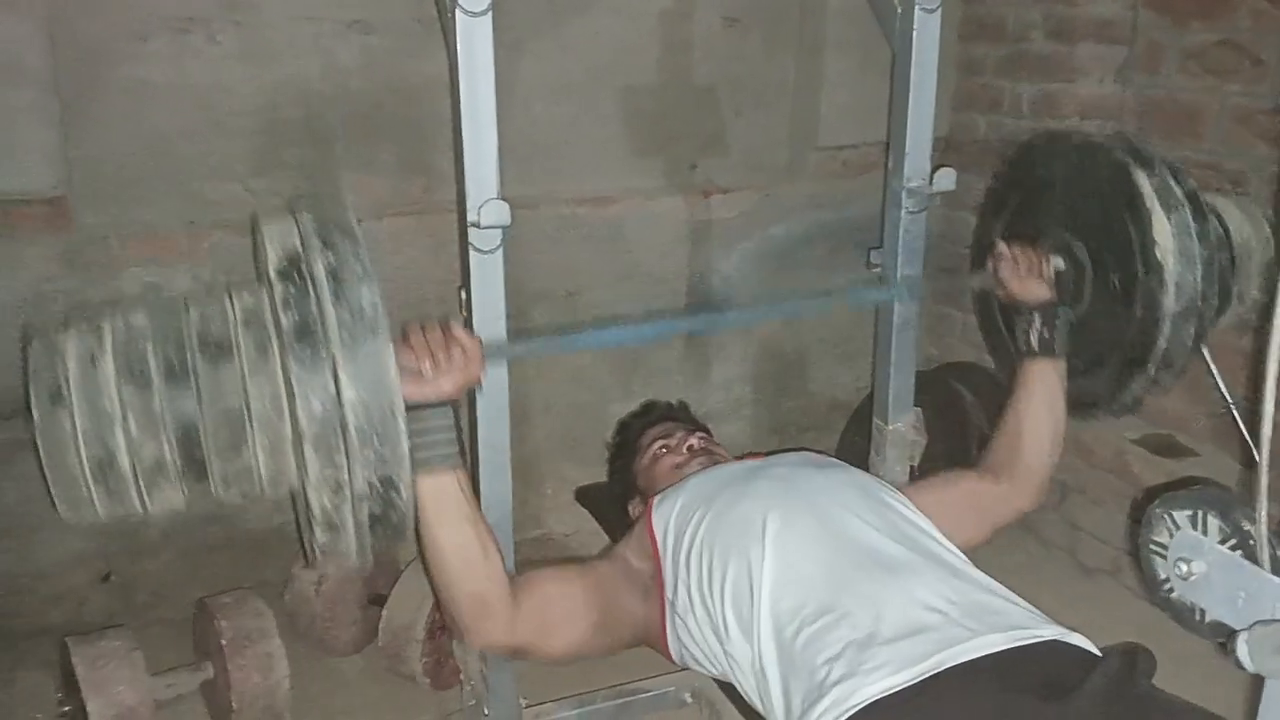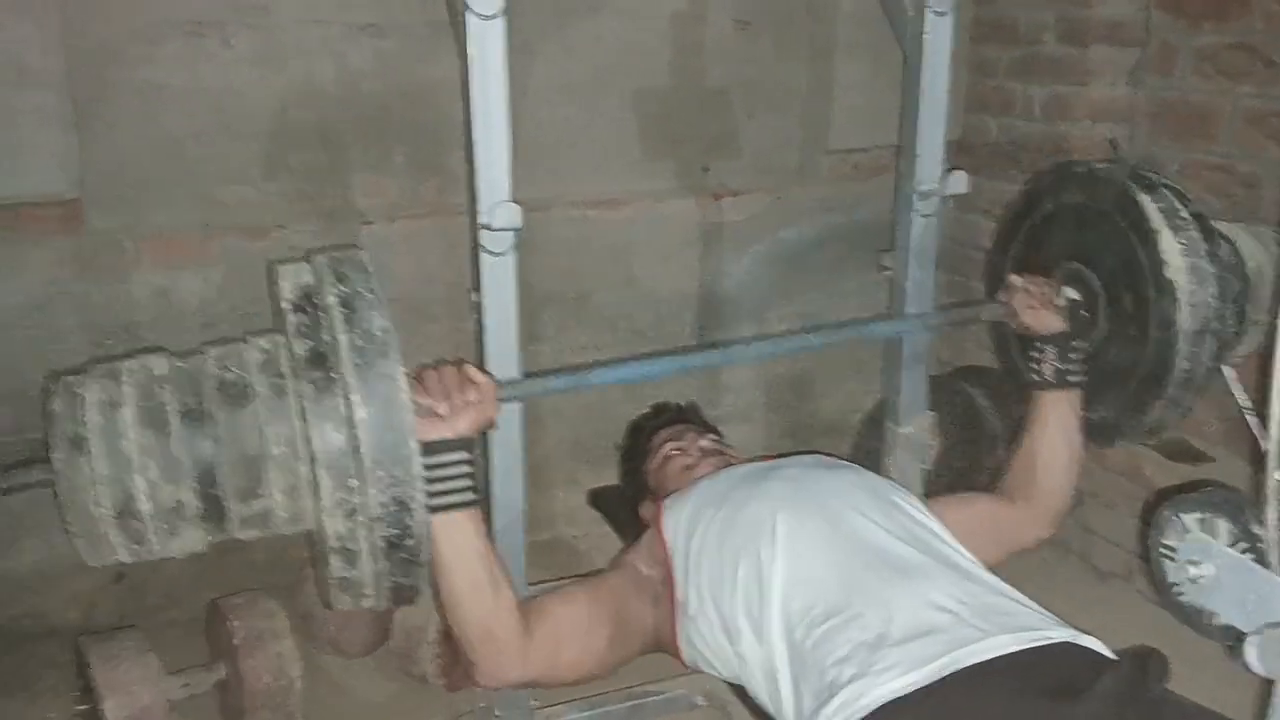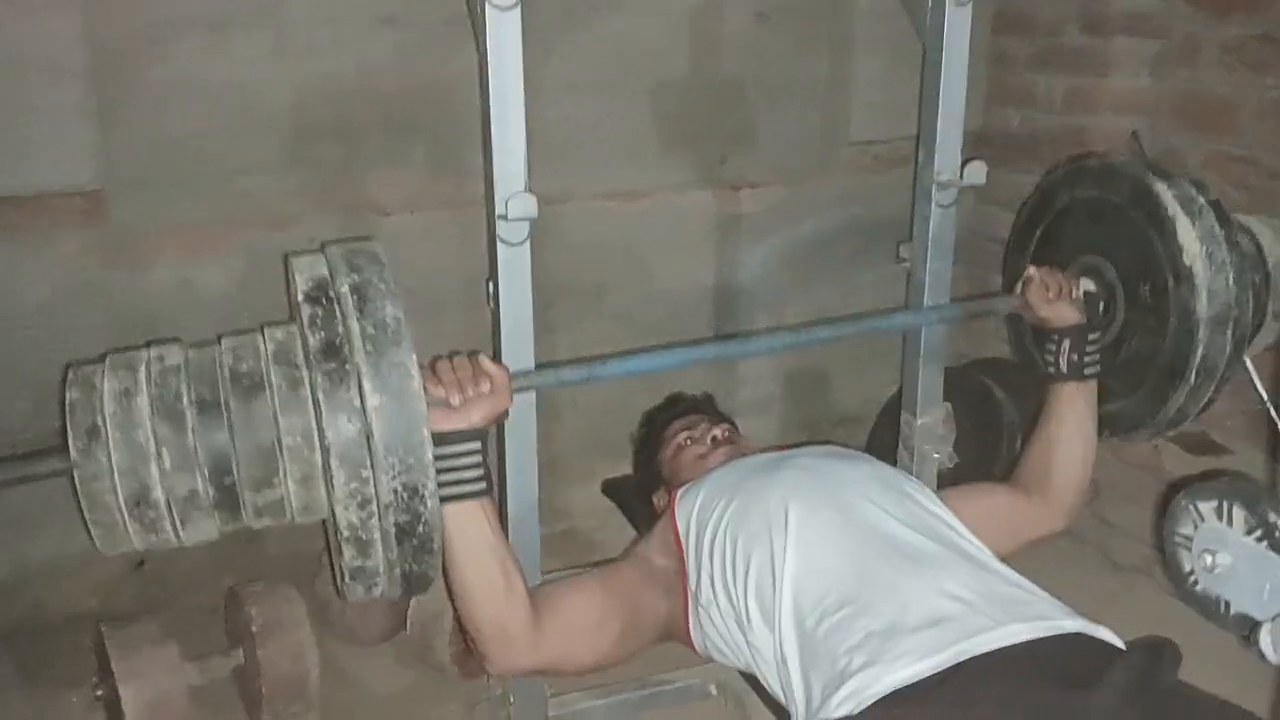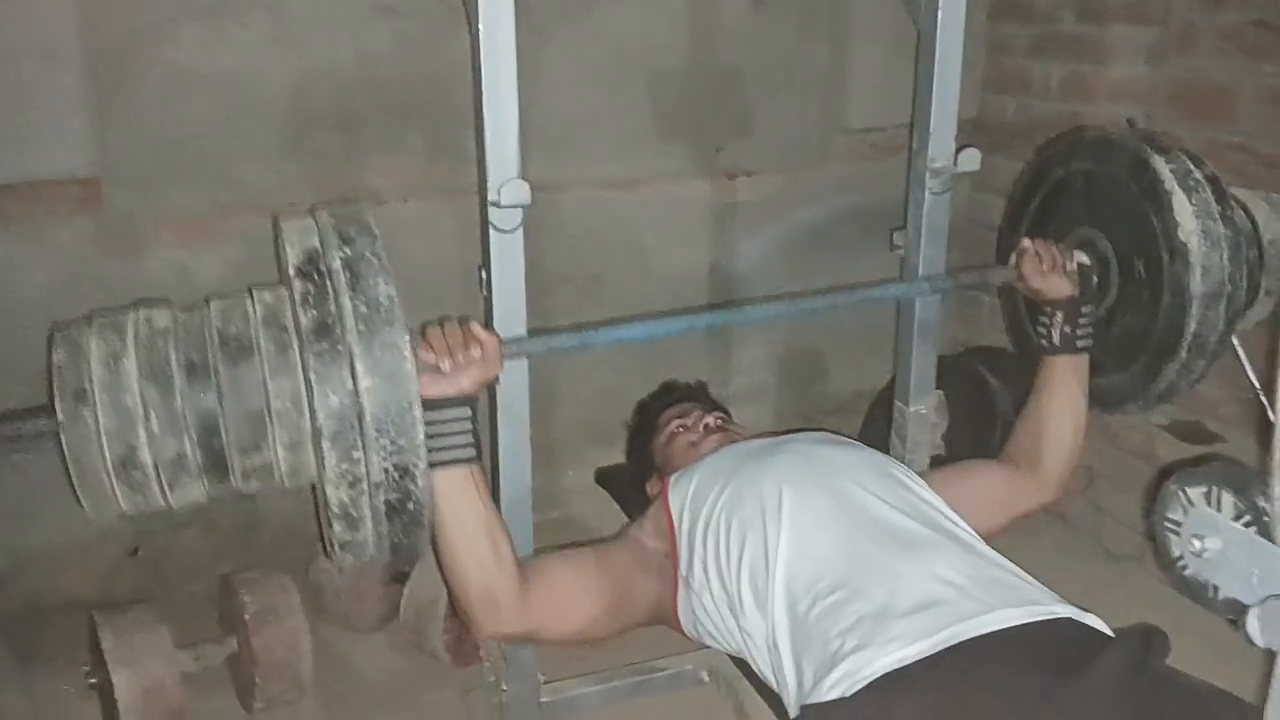
dt=0.2s
person 1, frame 1
left shoulder: (850, 488)
right shoulder: (647, 566)
left elbow: (1014, 478)
right elbow: (489, 611)
left wrist: (1039, 318)
right wrist: (435, 417)
person 1, frame 2
left shoulder: (864, 491)
right shoulder: (657, 570)
left elbow: (1032, 508)
right elbow: (503, 650)
left wrist: (1054, 350)
right wrist: (446, 457)
person 1, frame 3
left shoulder: (879, 482)
right shoulder: (671, 559)
left elbow: (1048, 500)
right elbow: (512, 638)
left wrist: (1069, 344)
right wrist: (459, 446)
person 1, frame 4
left shoulder: (870, 468)
right shoulder: (663, 543)
left elbow: (1036, 474)
right elbow: (501, 603)
left wrist: (1064, 316)
right wrist: (449, 413)
